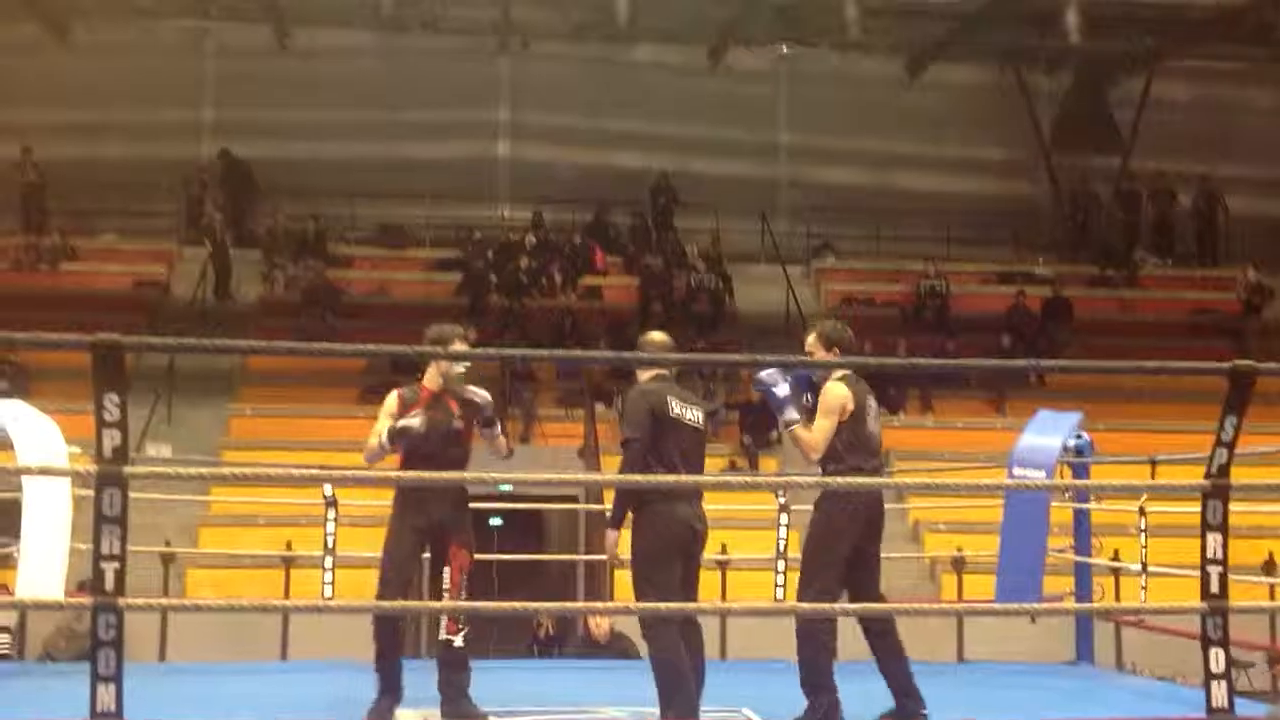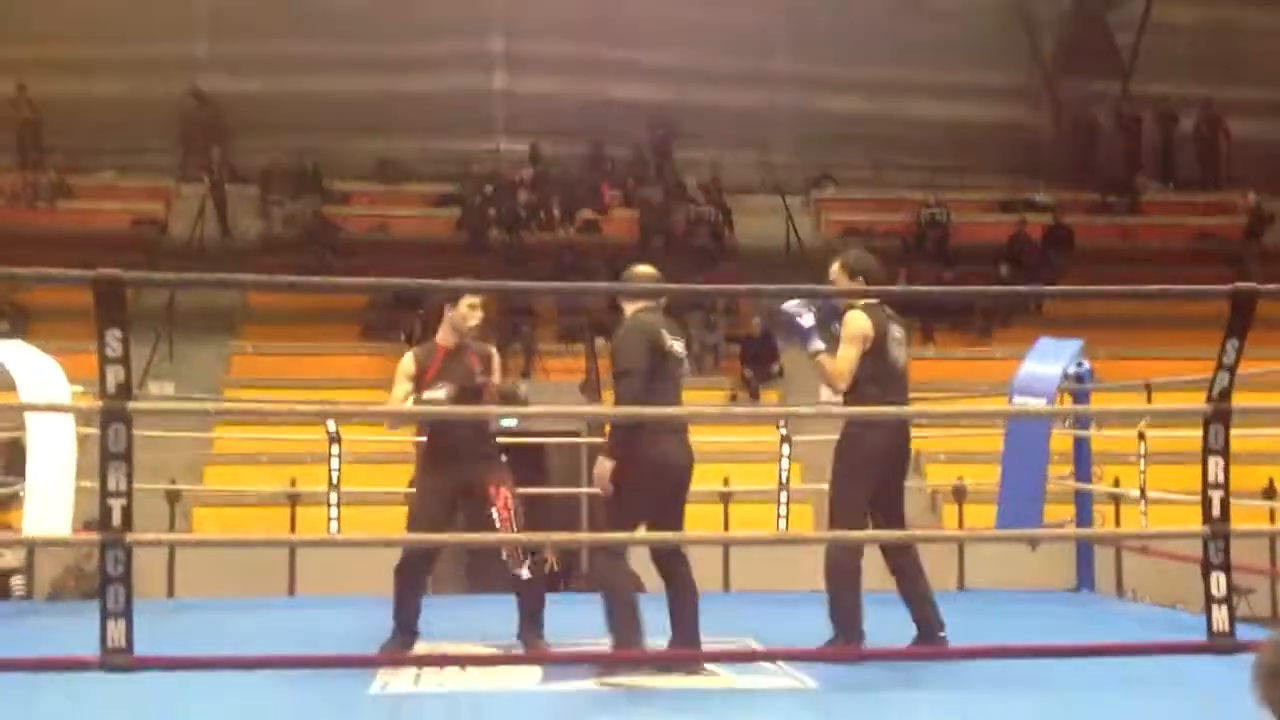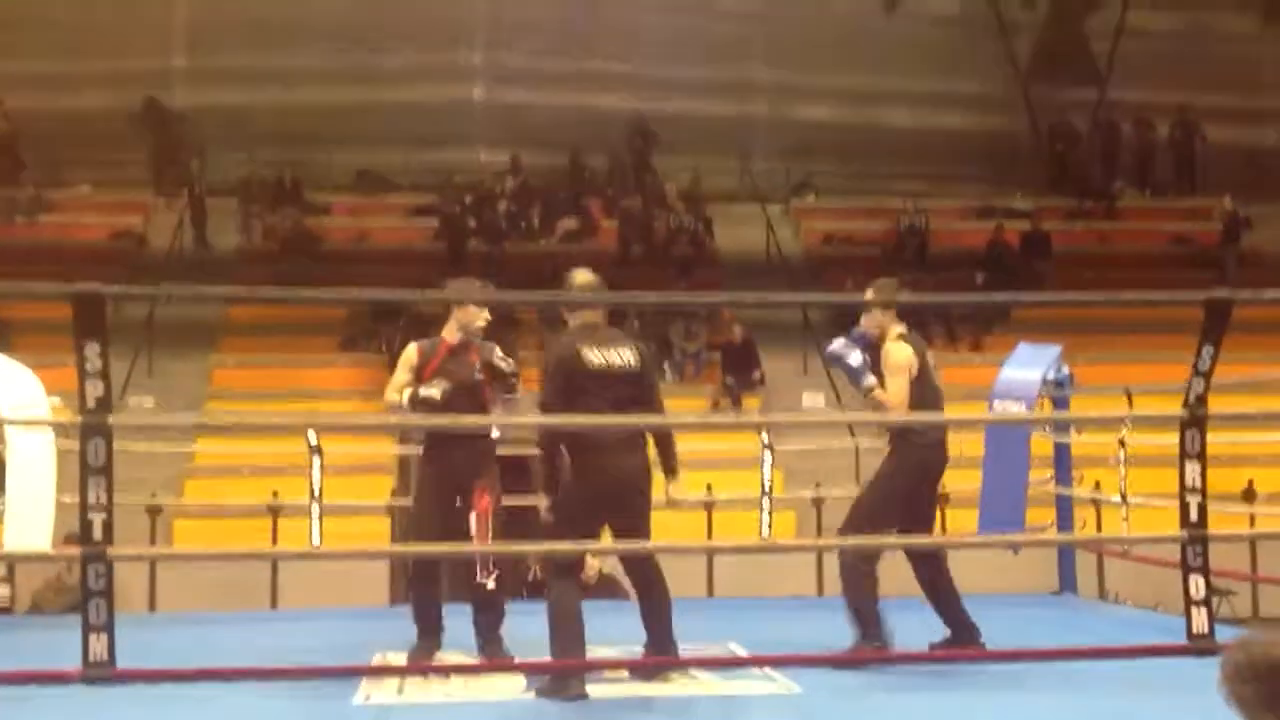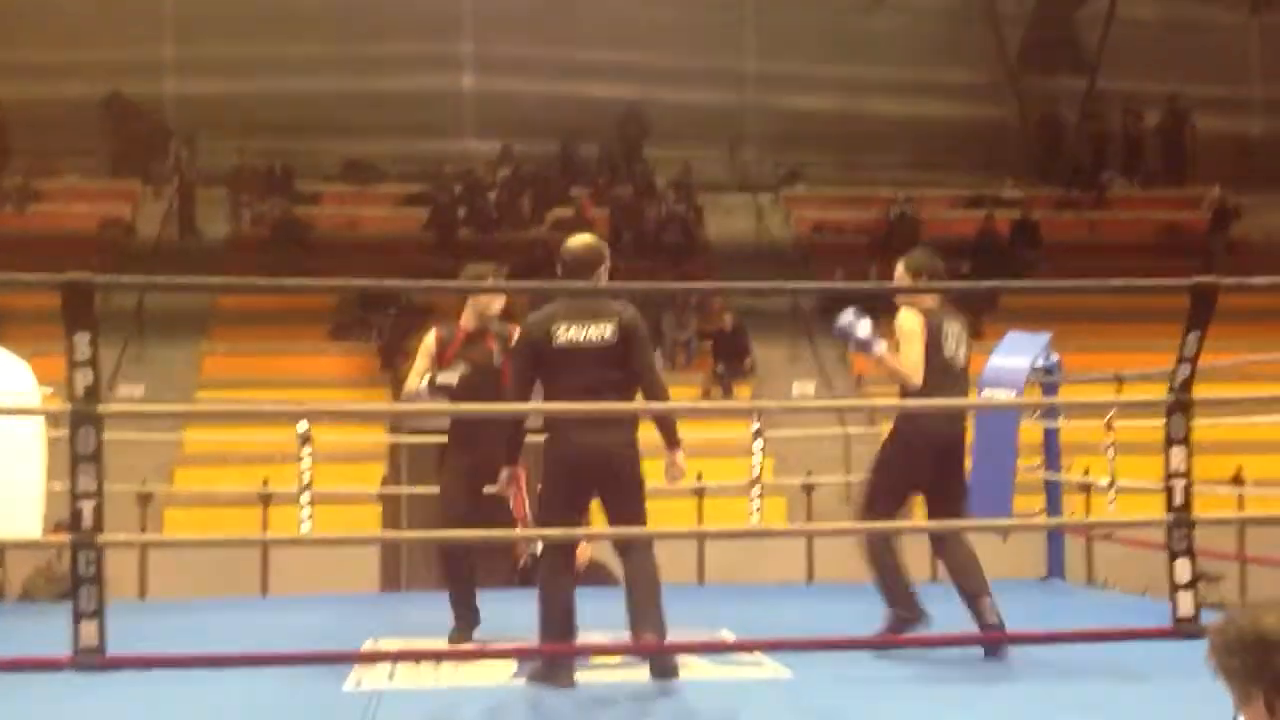
dt=0.3s
person 1, frame 1
left shoulder: (642, 396)
right shoulder: (692, 404)
left elbow: (634, 463)
left wrist: (615, 522)
left hip: (659, 515)
right hip: (692, 516)
left knee: (658, 621)
right knee: (683, 618)
person 1, frame 2
left shoulder: (634, 329)
right shoulder: (670, 333)
left elbow: (630, 395)
left wrist: (610, 453)
left hip: (646, 451)
right hip: (677, 450)
left knee: (608, 548)
right knee: (669, 550)
left ankle: (628, 645)
right ankle: (686, 647)
person 1, frame 3
left shoulder: (562, 351)
right shoulder: (632, 348)
left elbow: (552, 424)
right elbow: (656, 413)
left wrist: (549, 486)
right wrist: (670, 469)
left hip: (590, 470)
right hip: (634, 467)
left knee: (563, 569)
right knee: (641, 561)
left ankle: (568, 674)
right ankle: (662, 655)
person 1, frame 4
left shoulder: (539, 325)
right shoulder: (625, 317)
left elbow: (519, 397)
right elbow: (651, 385)
left wrist: (512, 459)
right wrist: (673, 444)
left hip: (565, 447)
right hip: (617, 444)
left knee: (557, 554)
right knee: (636, 546)
left ankle: (557, 662)
right ankle: (652, 641)
person 2, frame 1
left shoulder: (834, 389)
right shoulder: (859, 391)
left elbow: (814, 450)
left wrist: (784, 407)
right wrist: (803, 393)
left hip: (843, 501)
right hip: (867, 502)
left knee: (814, 602)
right knee: (869, 602)
person 2, frame 2
left shoulder: (856, 319)
right shoulder: (889, 320)
left elbow: (839, 382)
left wrist: (812, 339)
right wrist: (831, 326)
left hip: (866, 432)
right hip: (894, 431)
left knee: (845, 534)
right knee: (892, 531)
left ankle: (847, 635)
right ankle: (930, 627)
person 2, frame 3
left shoulder: (895, 349)
right shoulder: (914, 345)
left elbow: (897, 411)
left wrist: (861, 376)
right wrist: (866, 354)
left hip: (910, 454)
right hip: (930, 452)
left knee: (854, 539)
right knee: (920, 544)
left ankle: (871, 638)
right ankle: (964, 631)
person 2, frame 4
left shoulder: (910, 317)
right shoulder: (954, 321)
left elbow: (913, 379)
left wrist: (872, 346)
left hip: (919, 428)
right hip: (951, 431)
left knee: (875, 520)
right knee: (948, 531)
left ankle: (905, 611)
right ankle: (987, 618)
person 3, frame 1
left shoulder: (469, 399)
right shoulder: (399, 400)
left elbow: (501, 451)
right elbow: (370, 455)
left wrist: (488, 419)
right wrist: (394, 433)
left hip: (453, 510)
right hip: (410, 508)
left knee: (454, 604)
right knee: (390, 602)
person 3, frame 2
left shoulder: (487, 355)
right shoulder: (416, 359)
left wrist: (510, 398)
right wrist: (421, 401)
left hip: (483, 460)
right hip: (438, 464)
left knee: (517, 543)
right knee: (417, 552)
left ankle: (531, 631)
right ankle: (403, 633)
person 3, frame 3
left shoulder: (489, 353)
right shoulder: (419, 352)
left elbow: (500, 401)
right elbow: (390, 399)
left wrist: (507, 381)
right wrist: (416, 397)
left hip: (479, 459)
right hip: (437, 459)
left knee: (484, 550)
right knee: (426, 551)
left ankle: (491, 638)
right ankle: (428, 636)
person 3, frame 4
left shoulder: (510, 336)
right shoulder: (438, 339)
right elbow: (409, 391)
right wrist: (436, 381)
left hip: (503, 439)
right hip: (463, 444)
right ankle: (464, 619)
